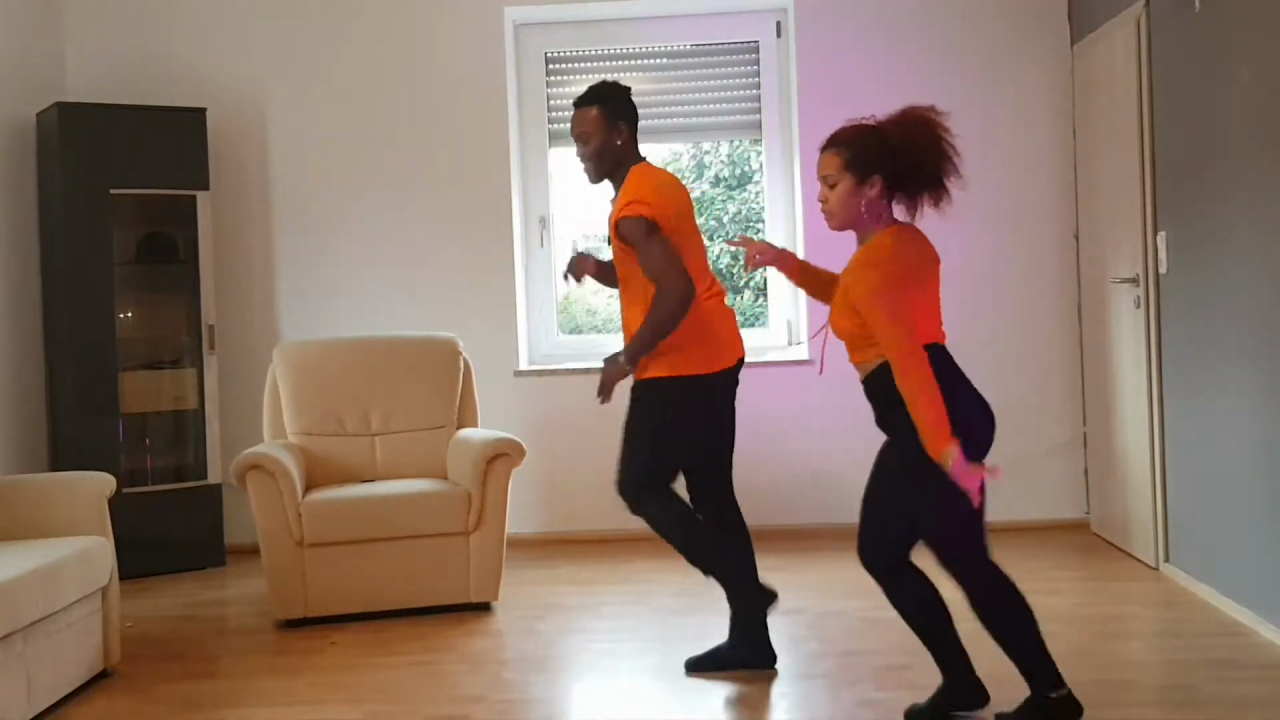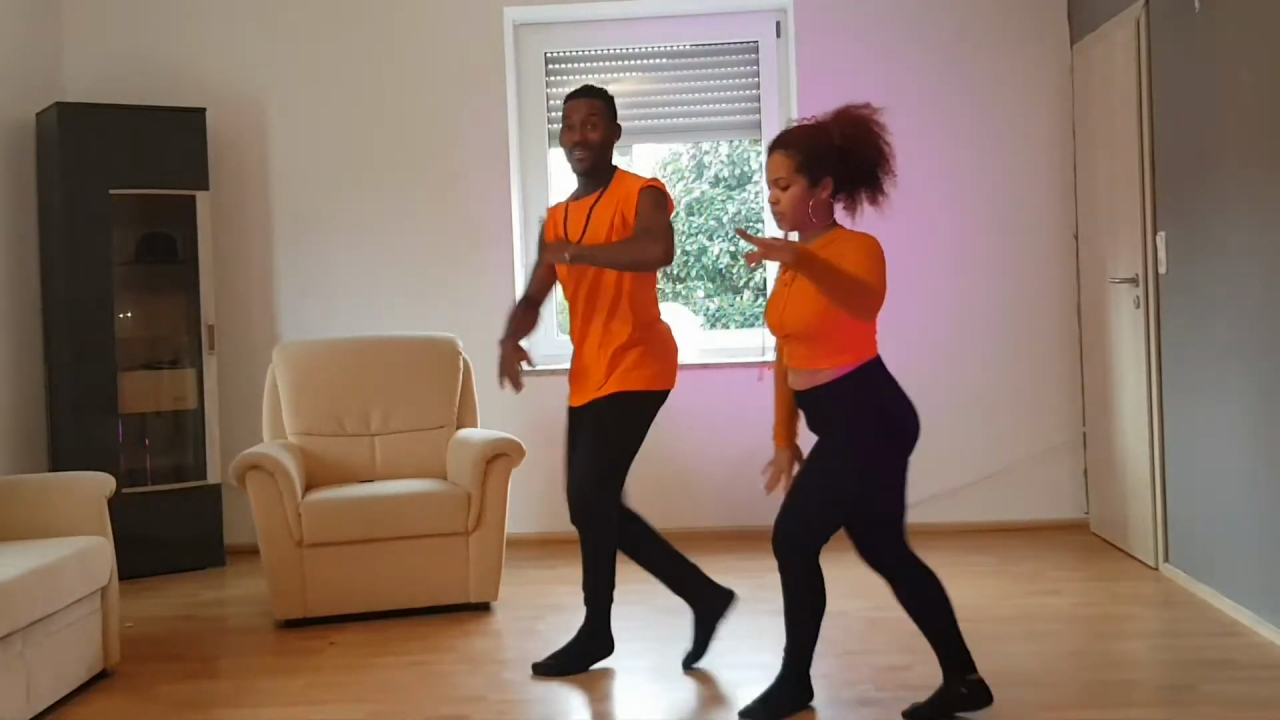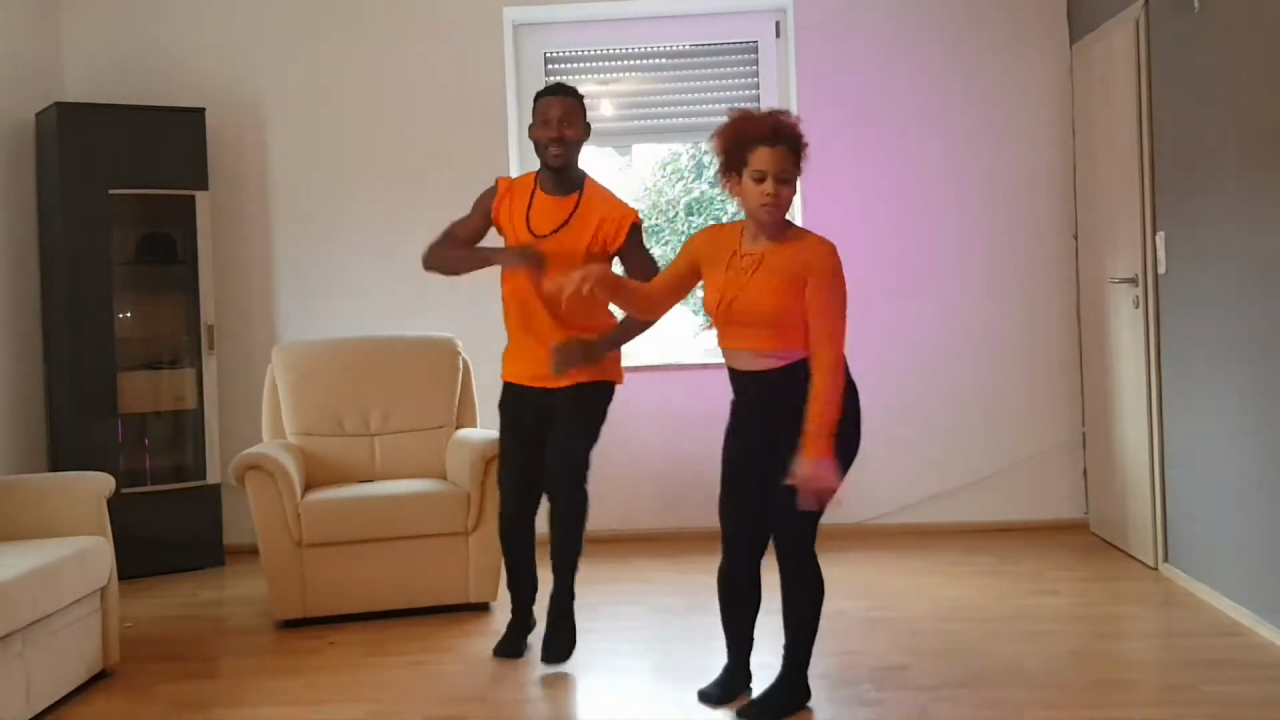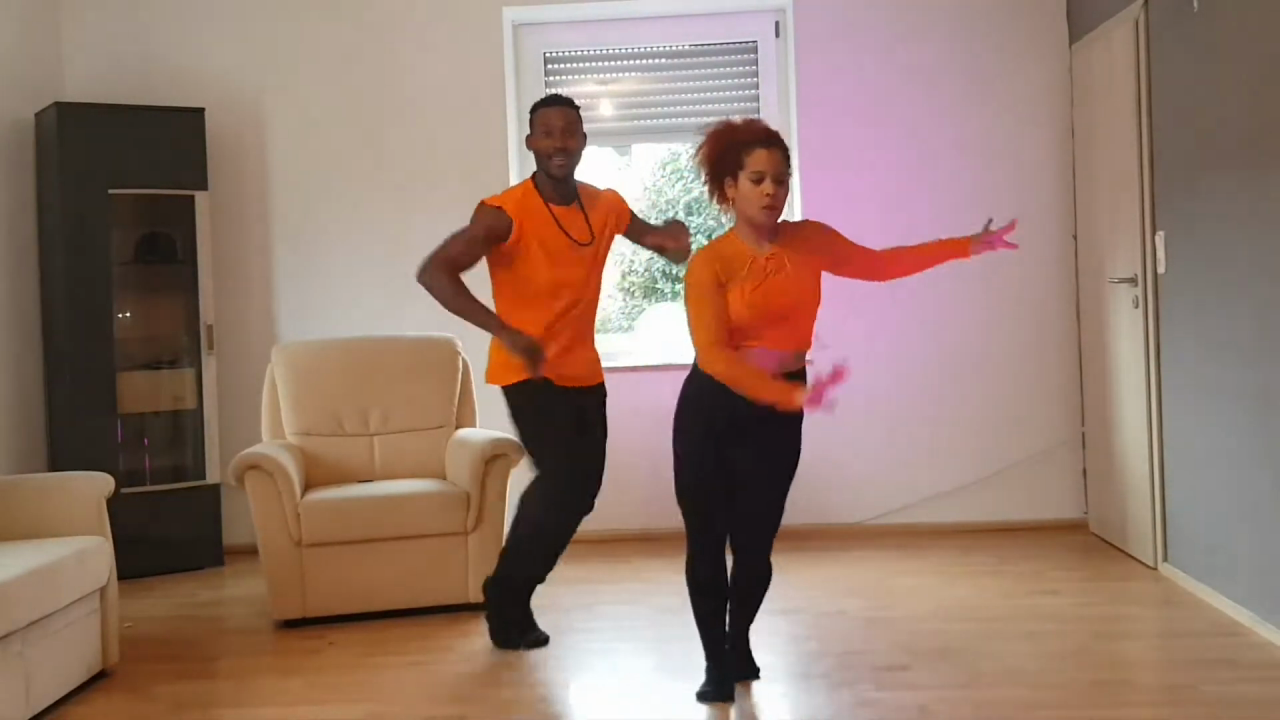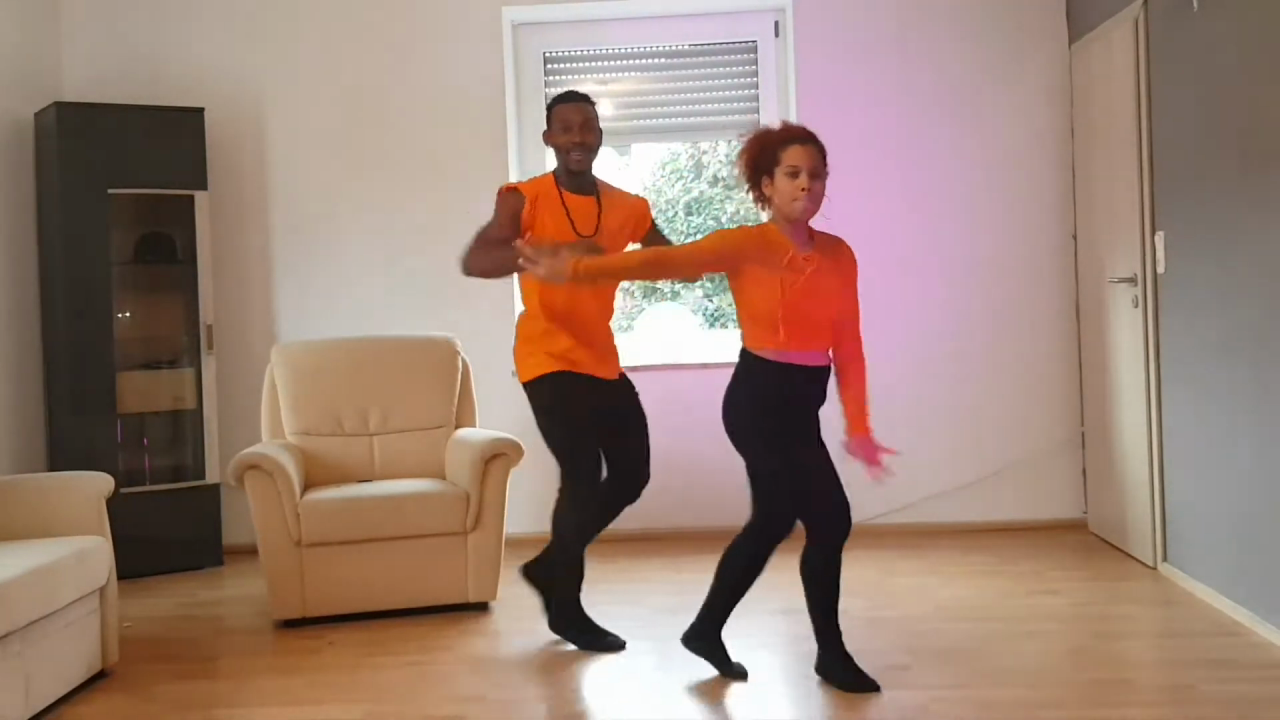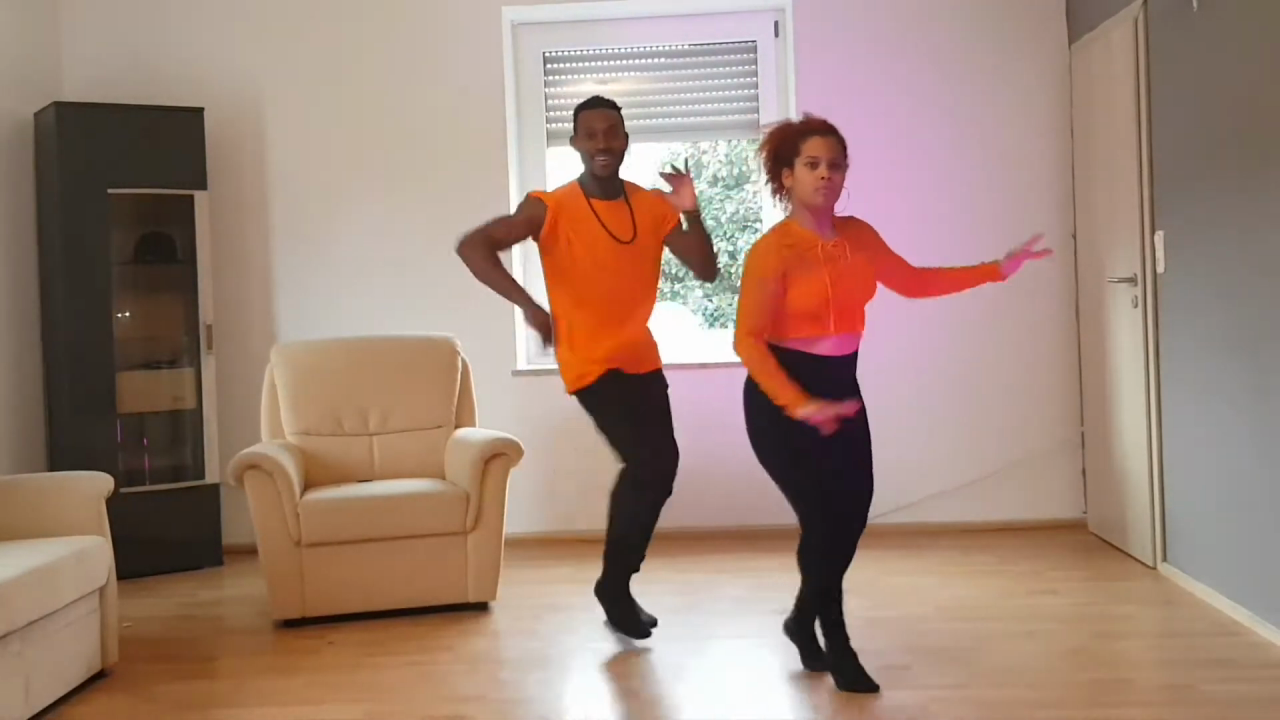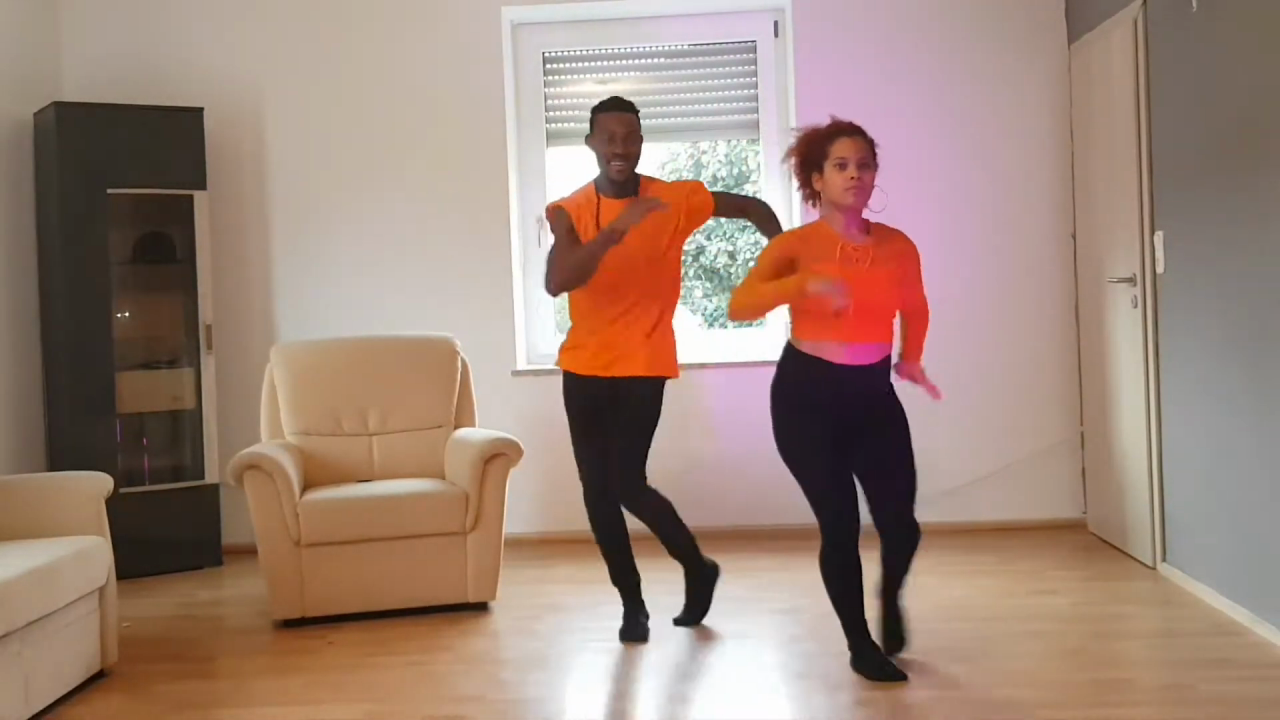
dt=0.3s
person 1, frame 1
left shoulder: (878, 256)
right shoulder: (902, 244)
left elbow: (907, 357)
right elbow: (844, 297)
left wrist: (944, 450)
right wrist: (783, 260)
left hip: (927, 426)
right hip: (923, 423)
left knee: (965, 561)
right knee: (882, 552)
person 1, frame 2
left shoulder: (856, 248)
right shoulder: (797, 263)
left elbow: (863, 303)
right elbow: (788, 357)
left wrist: (795, 260)
right wrist: (785, 442)
left hip: (864, 421)
right hip: (838, 422)
left knee: (794, 539)
right knee: (884, 553)
person 1, frame 3
left shoulder: (816, 255)
right shoulder: (714, 246)
left elbow: (828, 354)
right elbow: (651, 301)
left wrist: (817, 448)
right wrist: (603, 278)
left hip: (817, 412)
right hip: (753, 409)
left knee: (794, 541)
right knee: (740, 545)
right ankle: (736, 666)
person 1, frame 4
left shoulder: (810, 241)
right shoulder: (709, 262)
left elbow: (881, 264)
right elbow: (714, 356)
left wrist: (968, 246)
right wrist: (791, 395)
left hip: (776, 416)
right hip: (711, 408)
left knee: (752, 543)
right knee: (704, 541)
left ankle: (738, 642)
right ankle: (718, 664)
person 1, frame 5
left shoulder: (839, 256)
right shoulder: (748, 246)
left elbow: (849, 346)
right elbow: (666, 263)
left wrist: (859, 427)
right wrist: (574, 264)
left hip: (802, 405)
right hip: (763, 402)
left knee: (770, 525)
right knee: (831, 518)
left ankle: (706, 629)
right ankle: (832, 653)
person 1, frame 6
left shoulder: (858, 236)
right shoulder: (771, 249)
left elbow: (910, 281)
right elbow: (748, 340)
left wrist: (996, 270)
right wrist: (800, 405)
left hip: (841, 390)
right hip: (782, 399)
left knee: (850, 519)
right knee: (824, 521)
left ankle: (806, 620)
right ankle: (835, 645)
person 1, frame 7
left shoulder: (897, 247)
right shoulder: (797, 244)
left elbow: (916, 310)
right elbow: (741, 307)
left wrist: (911, 357)
right wrist: (801, 288)
left hip: (872, 395)
right hip: (806, 396)
left knee: (901, 525)
right knee: (841, 526)
left ankle: (890, 609)
right ankle: (859, 643)
person 2, frame 1
left shoulder: (636, 203)
right shoulder: (647, 191)
left elbow: (679, 291)
left wrist: (627, 358)
right wrist: (600, 271)
left hip: (684, 359)
right hip: (709, 357)
left knee: (637, 489)
right knee: (710, 493)
left ankle: (749, 598)
right ankle: (749, 638)
person 2, frame 2
left shoulder: (643, 194)
right shoulder: (556, 219)
left elbow: (658, 252)
right elbow: (535, 297)
left wrist: (578, 251)
right wrist: (511, 339)
left hip: (635, 373)
right hip: (593, 376)
left knee: (589, 498)
right knee: (592, 501)
left ankle: (594, 633)
right ankle: (703, 596)
person 2, frame 3
left shoulder: (611, 213)
right shoulder: (497, 197)
right elbow: (434, 258)
left wrist: (600, 342)
right wrist: (495, 255)
left hip: (589, 374)
right hip: (527, 372)
left knee: (566, 478)
right knee: (517, 492)
left ankle: (562, 606)
right ankle: (520, 611)
person 2, frame 4
left shoulder: (607, 207)
right shoulder: (504, 212)
left elbow: (664, 243)
right elbow: (432, 273)
left wrist: (674, 242)
right wrist: (504, 331)
left hip: (584, 372)
right hip: (528, 373)
left knee: (581, 490)
right knee: (567, 478)
left ankle: (512, 600)
right ankle: (506, 592)
person 2, frame 5
left shoulder: (628, 207)
right shoulder: (521, 198)
right elbow: (473, 262)
left hip: (602, 361)
right hip: (555, 364)
left knee: (631, 475)
right knee: (584, 477)
left ankle: (550, 568)
right ankle: (568, 608)
person 2, frame 6
left shoulder: (656, 206)
right shoulder: (550, 208)
left elbow: (707, 272)
right elbow: (471, 247)
left wrist: (692, 214)
right wrist: (528, 303)
left hip: (644, 362)
right hip: (596, 365)
left knee: (658, 471)
right knee: (652, 464)
left ankle: (618, 584)
right ankle: (614, 586)
person 2, frame 7
left shoulder: (679, 197)
right shoulder: (568, 211)
left elbow: (753, 207)
right elbow: (557, 282)
left wrist: (780, 240)
right wrist: (618, 229)
left hip: (643, 366)
right hip: (583, 368)
left knee: (626, 483)
right knee: (597, 488)
left ankle: (697, 568)
right ankle: (632, 602)
